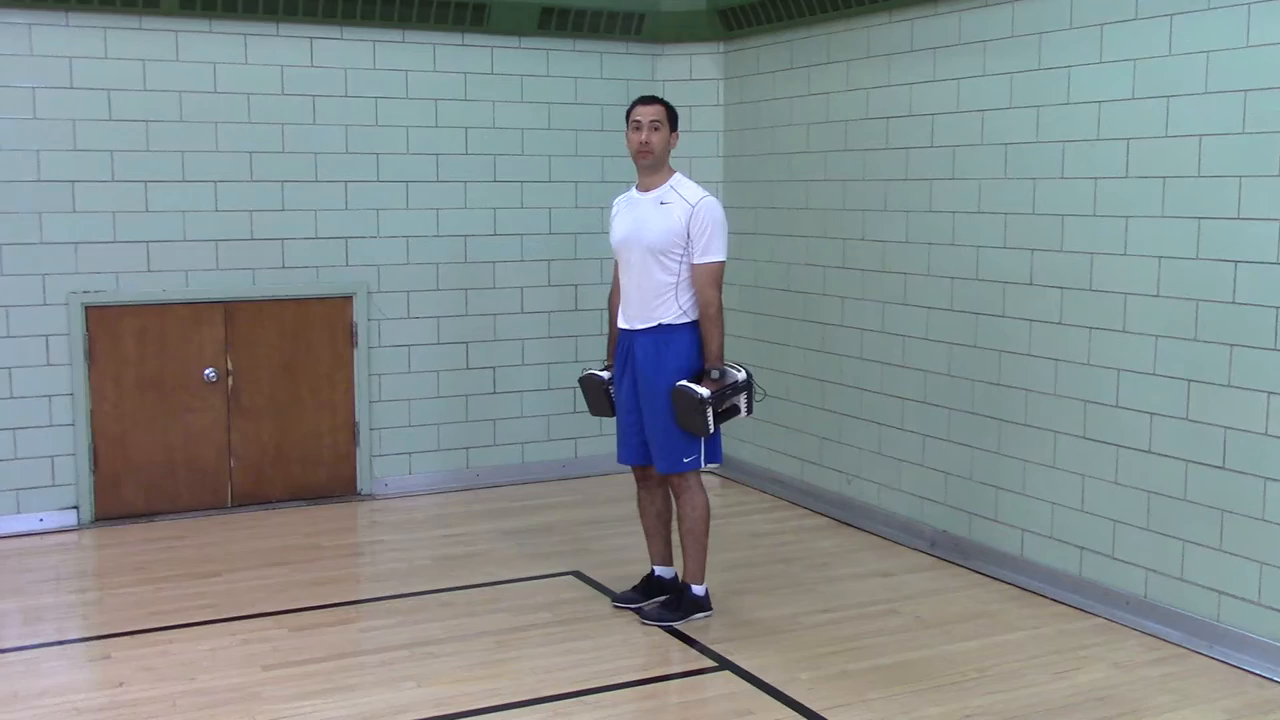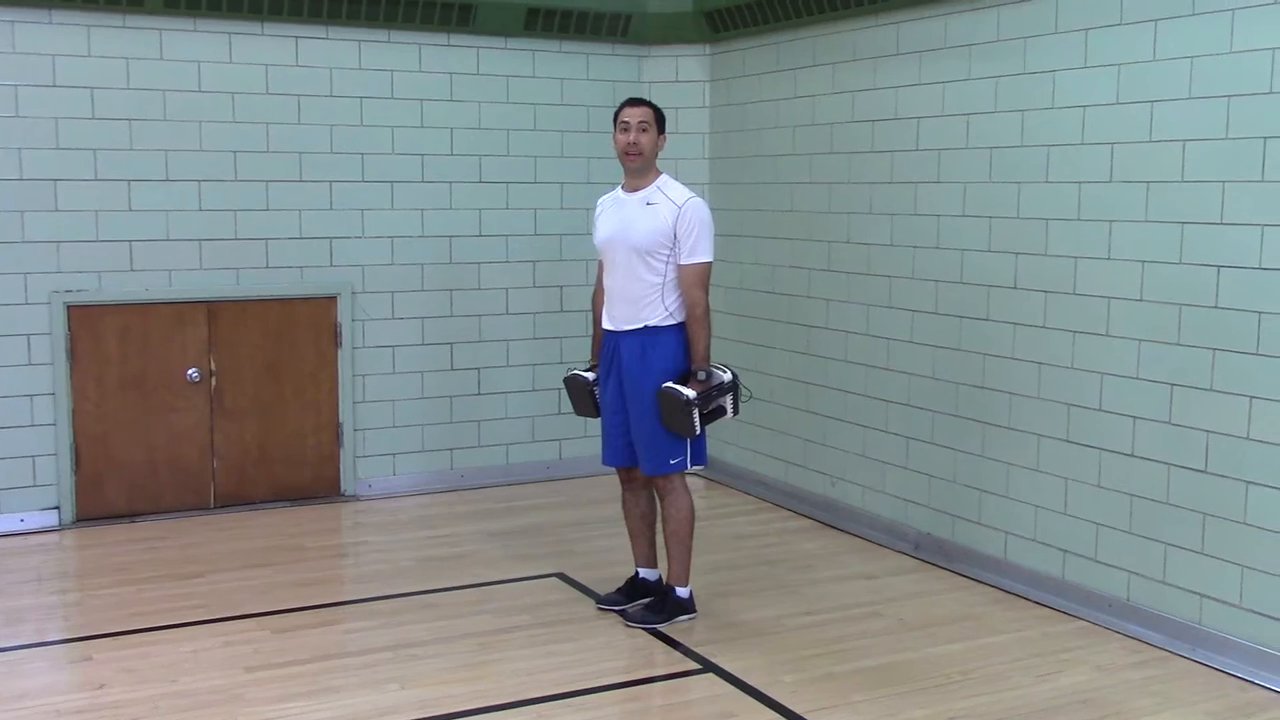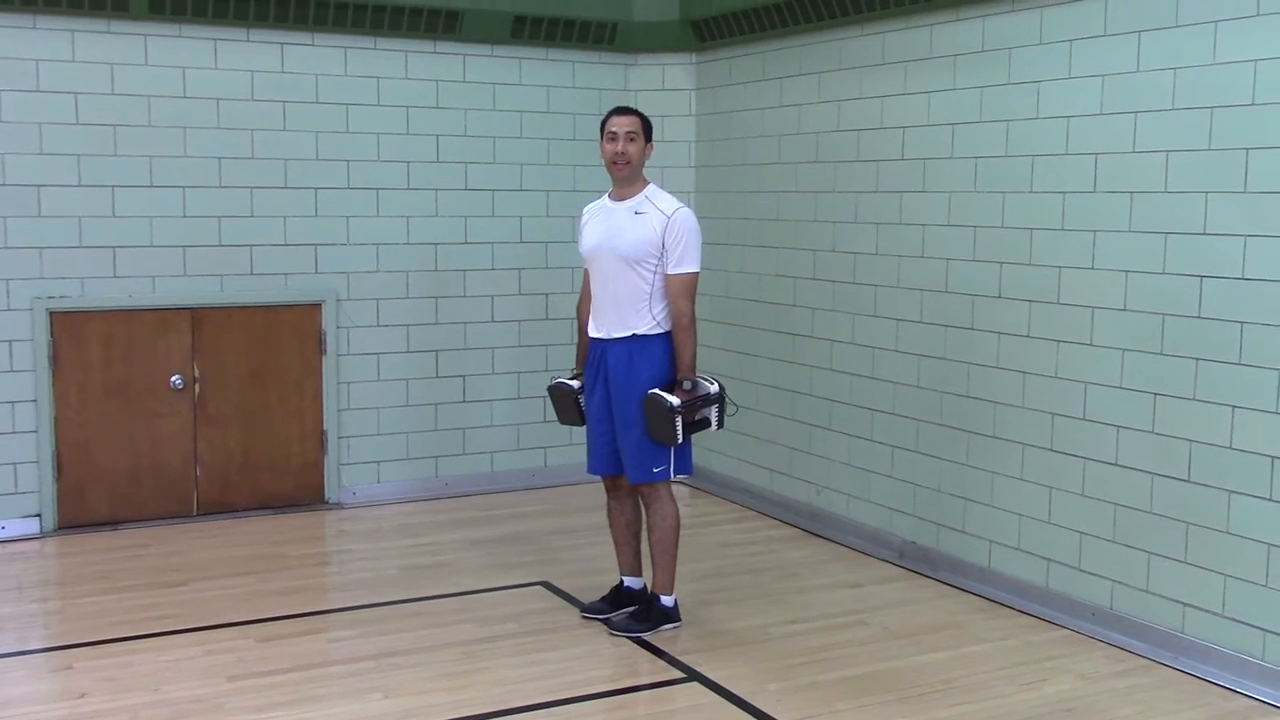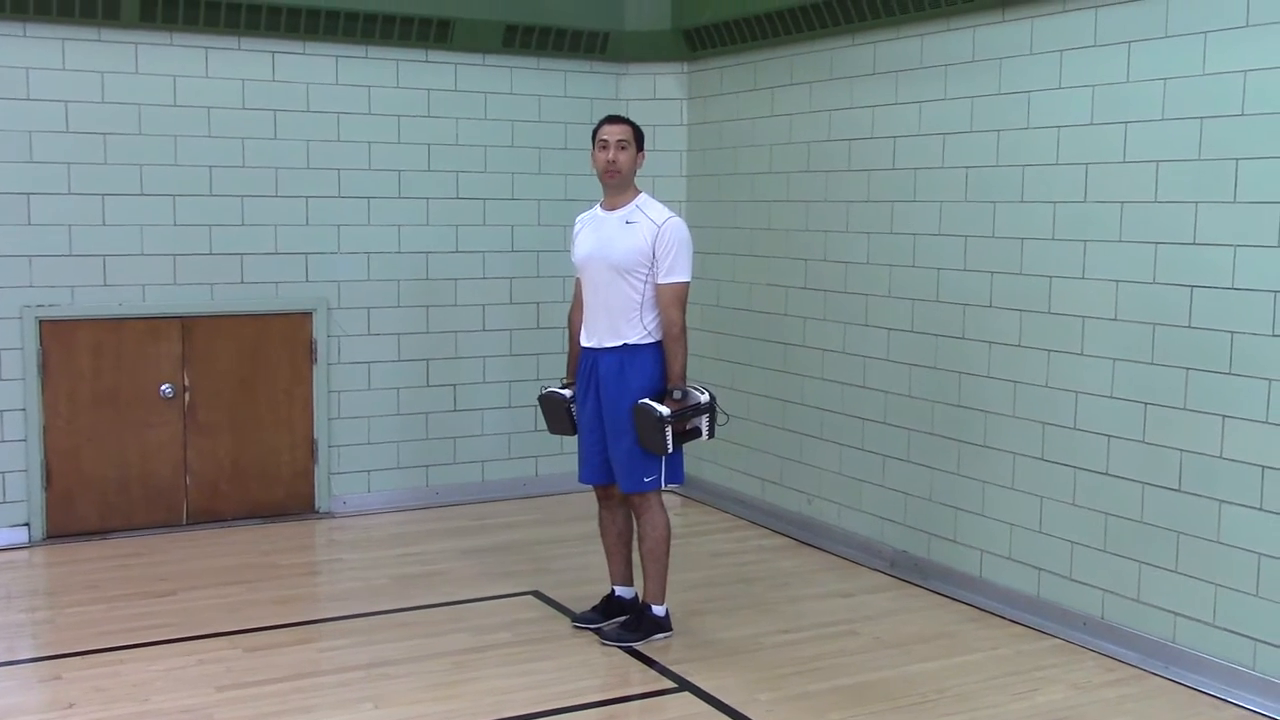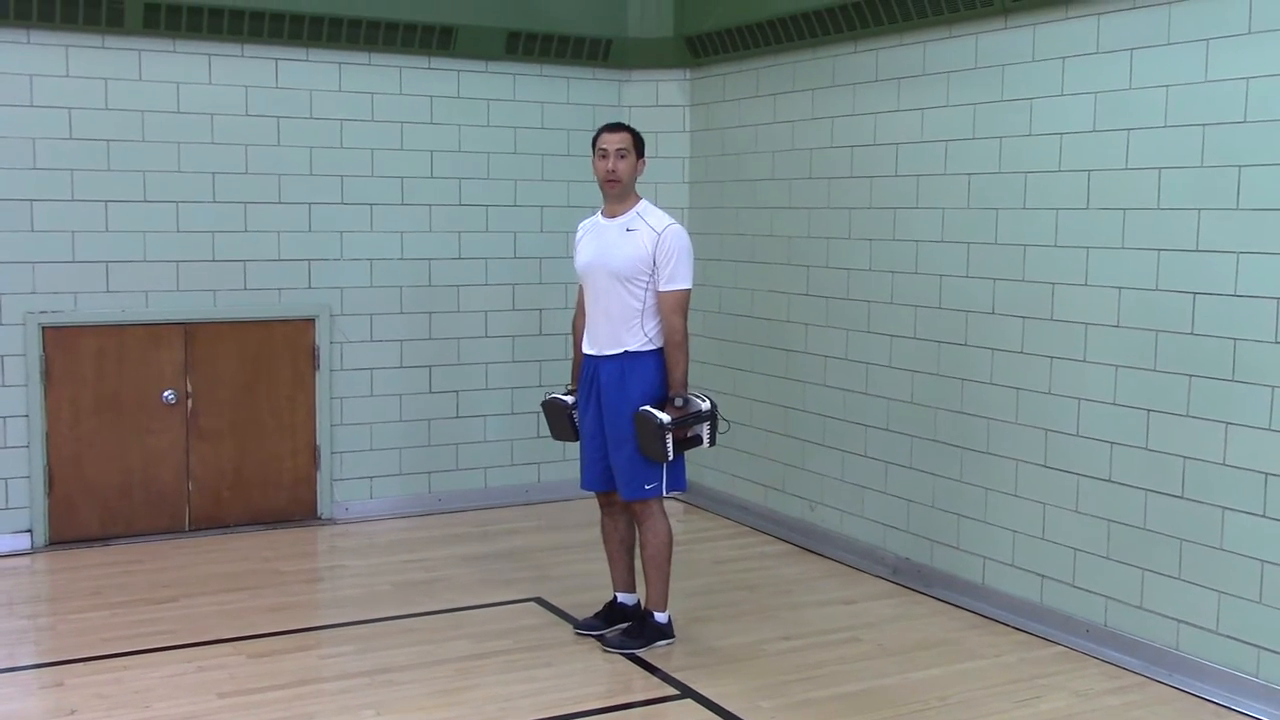
dt=0.4s
person 1, frame 1
left shoulder: (697, 205)
right shoulder: (622, 207)
left elbow: (709, 297)
left wrist: (713, 371)
right wrist: (611, 356)
left hip: (674, 347)
right hip: (632, 348)
left knee: (681, 473)
right knee: (645, 470)
left ankle: (695, 590)
right ankle: (661, 575)
person 1, frame 2
left shoulder: (683, 206)
right shoulder: (606, 207)
left elbow: (695, 298)
left wrist: (700, 372)
right wrist: (596, 357)
left hip: (660, 348)
right hip: (616, 348)
left knee: (666, 475)
right knee: (629, 472)
left ankle: (679, 592)
right ankle: (645, 577)
person 1, frame 3
left shoulder: (671, 216)
right shoulder: (591, 215)
left elbow: (682, 308)
left wrist: (685, 381)
right wrist: (580, 365)
left hip: (647, 357)
right hip: (602, 357)
left knee: (651, 484)
right knee: (614, 480)
left ankle: (663, 601)
right ankle: (629, 585)
person 1, frame 4
left shoulder: (662, 226)
right shoulder: (584, 225)
left elbow: (673, 318)
left wrist: (675, 392)
right wrist: (571, 375)
left hip: (638, 367)
right hip: (593, 366)
left knee: (643, 494)
right knee: (606, 490)
left ankle: (655, 611)
right ankle: (621, 595)
person 1, frame 5
left shoulder: (663, 232)
right shoulder: (585, 232)
left elbow: (674, 325)
left wrist: (676, 399)
right wrist: (576, 381)
left hip: (639, 374)
right hip: (596, 375)
left knee: (644, 501)
right knee: (609, 497)
left ankle: (657, 618)
right ankle: (623, 602)
